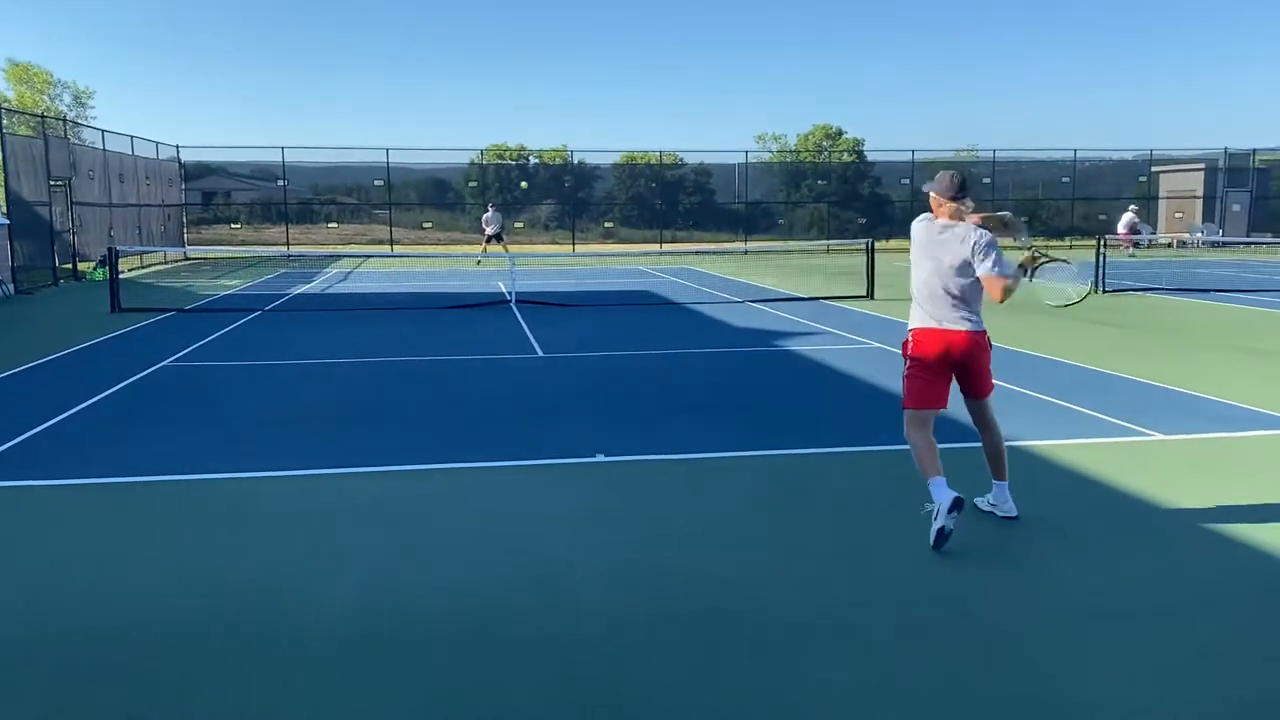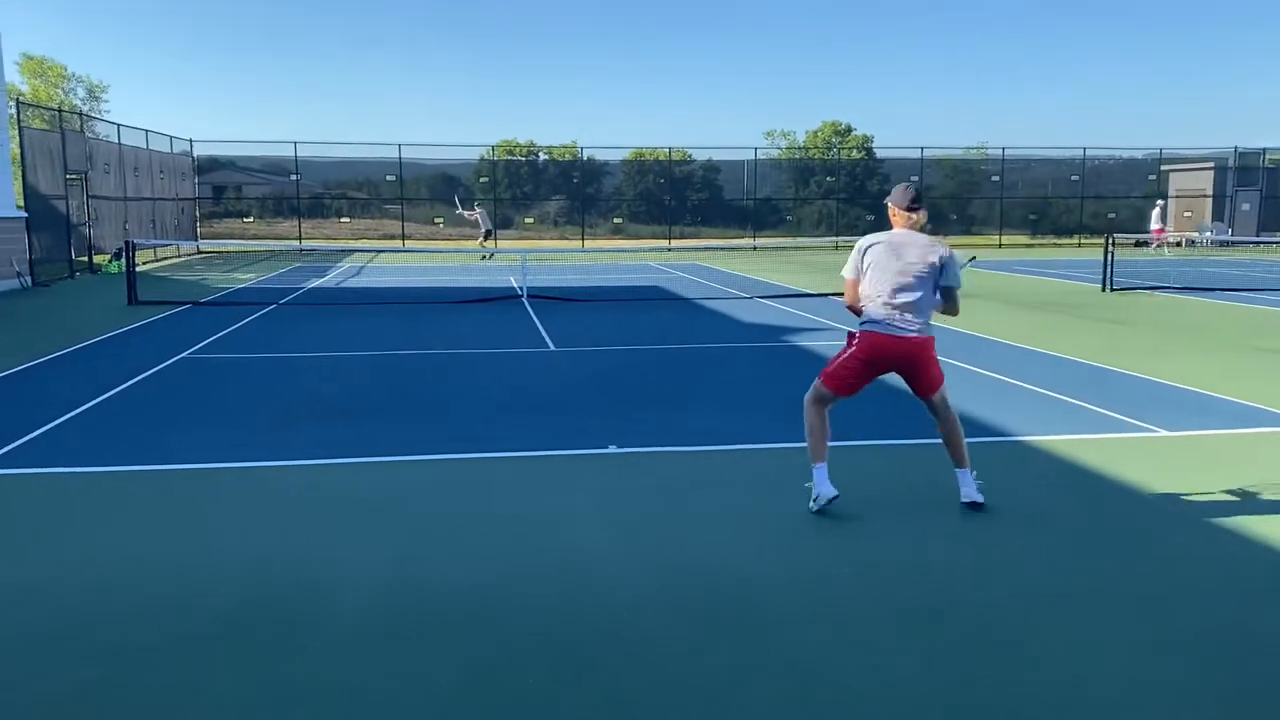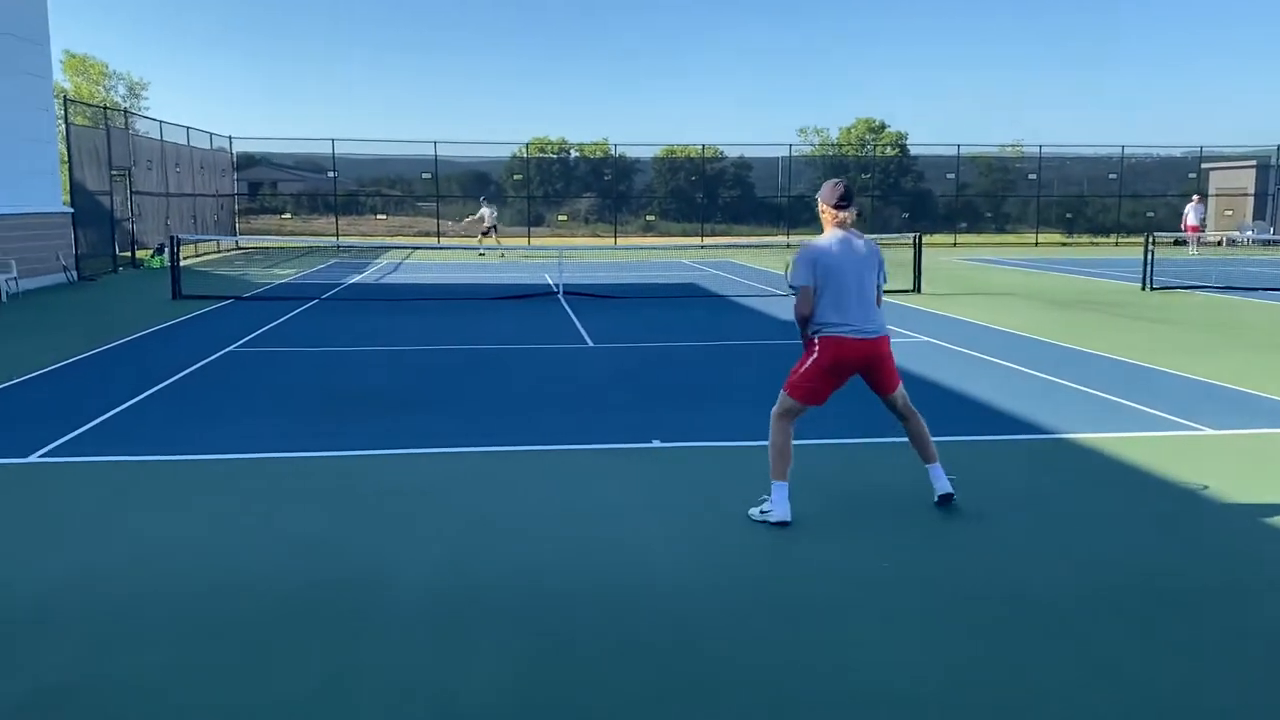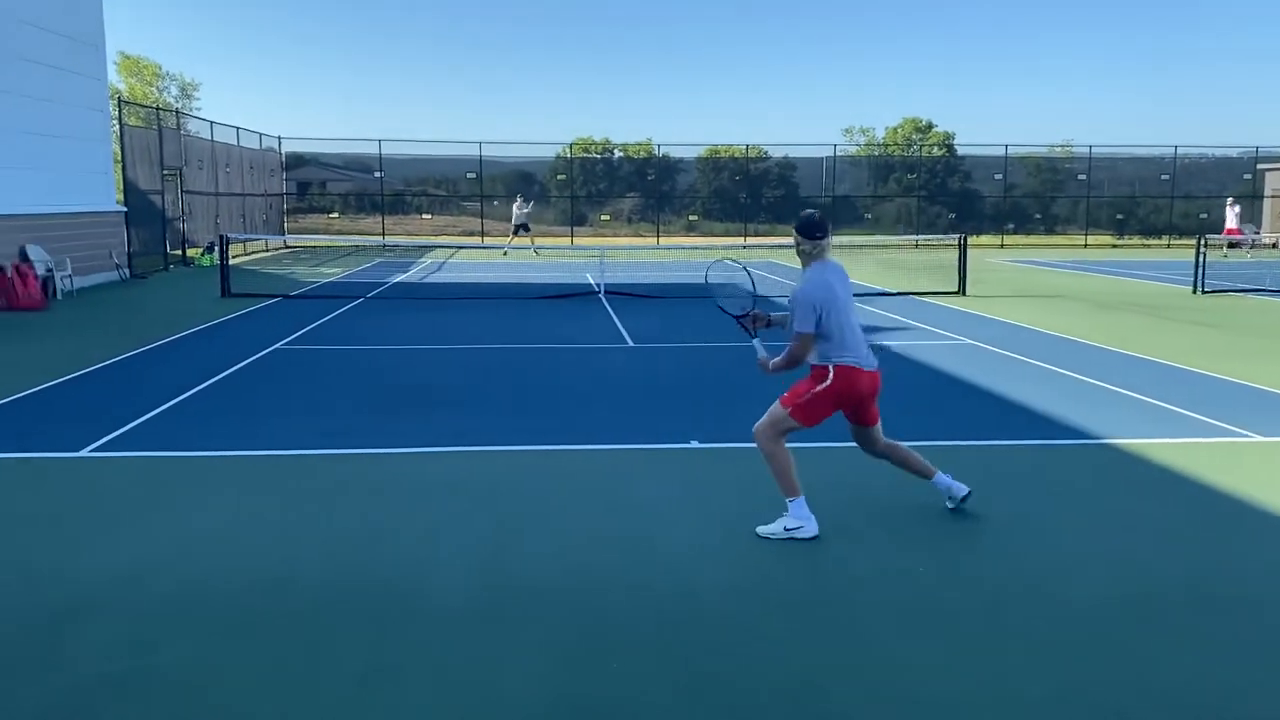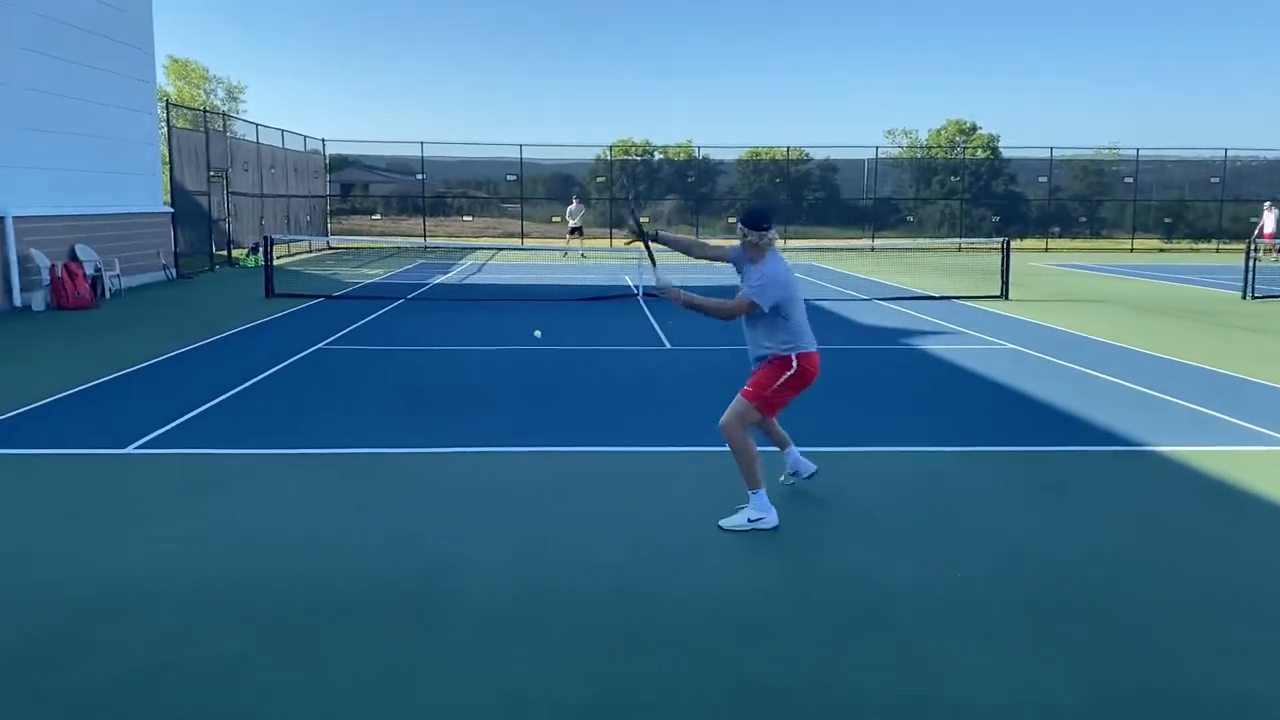
dt=0.5s
person 1, frame 1
left shoulder: (921, 227)
right shoulder: (980, 238)
right elbow: (999, 295)
left wrist: (991, 220)
right wrist: (1020, 269)
left hip: (926, 340)
right hip: (970, 339)
left knee: (917, 429)
right knee: (983, 418)
left ankle: (942, 496)
right ankle: (1001, 497)
person 1, frame 2
left shoulder: (867, 244)
right shoulder: (941, 252)
left elbow: (851, 302)
right elbow: (953, 308)
left hip: (872, 342)
right hip: (917, 346)
left knee: (815, 401)
right knee: (941, 409)
left ankle: (821, 481)
right ankle: (968, 486)
person 1, frame 3
left shoulder: (810, 251)
right shoulder: (871, 249)
left elbow: (803, 309)
left wrist: (806, 332)
left hip: (832, 344)
right hip: (876, 342)
left knee: (781, 416)
right knee: (905, 410)
left ankle: (778, 502)
right ankle: (940, 482)
person 1, frame 4
left shoulder: (808, 288)
right shoulder: (835, 272)
left elbow: (798, 355)
left wrist: (772, 365)
right wrist: (770, 319)
left hip: (837, 374)
right hip: (867, 374)
left knee: (766, 432)
right knee: (873, 442)
left ankle: (800, 518)
right ankle: (949, 486)
person 1, frame 5
left shoulder: (770, 275)
right shoulder: (751, 257)
left elbow: (731, 310)
right elbow: (702, 249)
left wrist: (681, 298)
right wrist: (653, 236)
left hip: (794, 362)
right hip: (784, 358)
left knee: (732, 426)
right knee: (751, 412)
left ankle: (761, 510)
right ankle: (796, 461)
